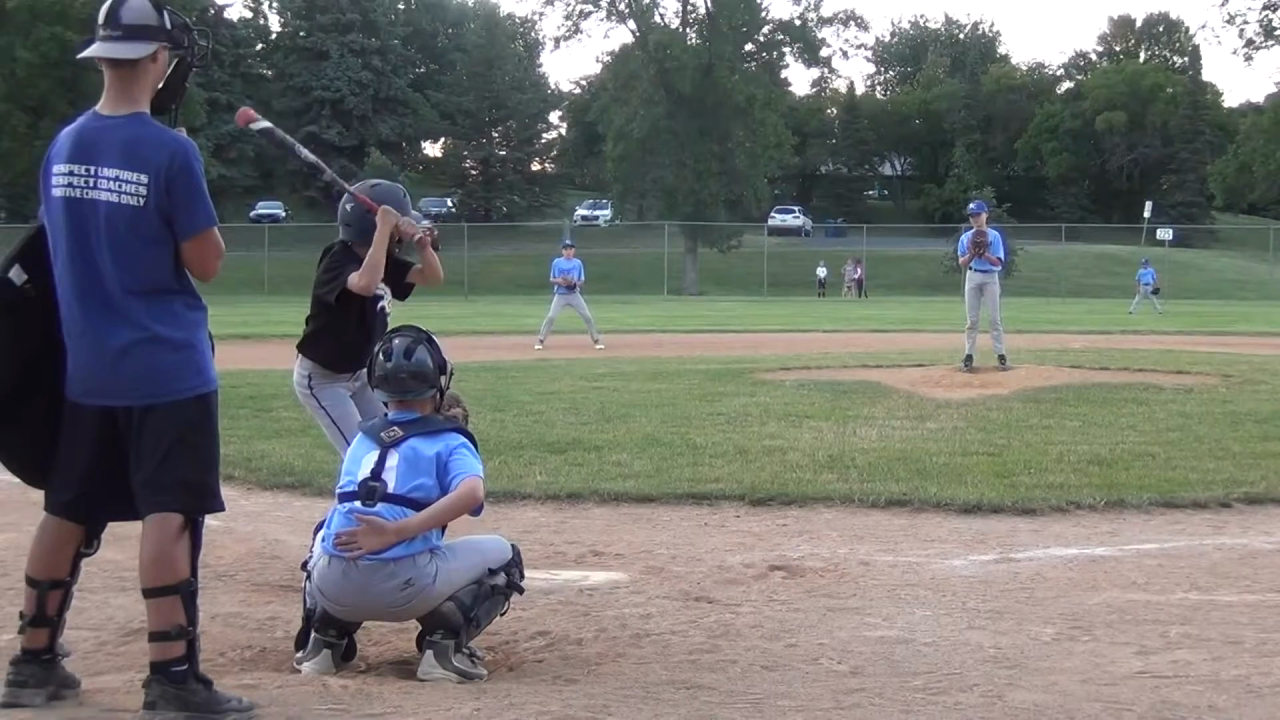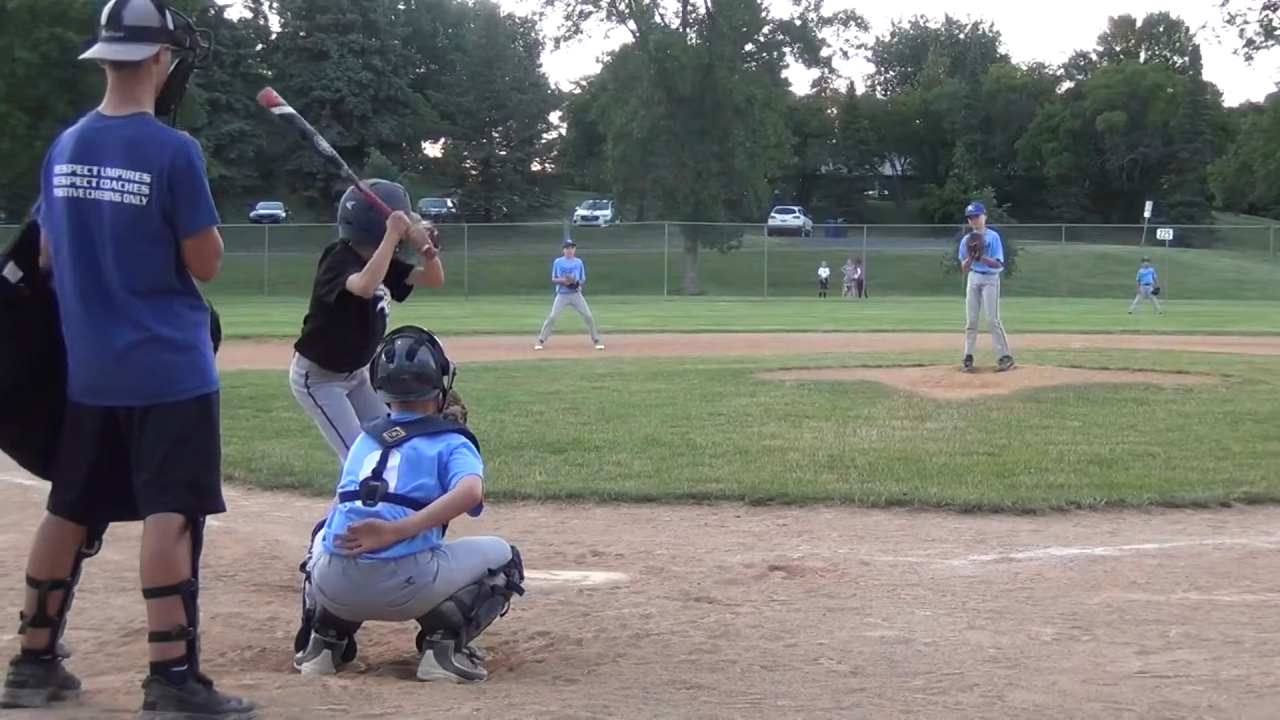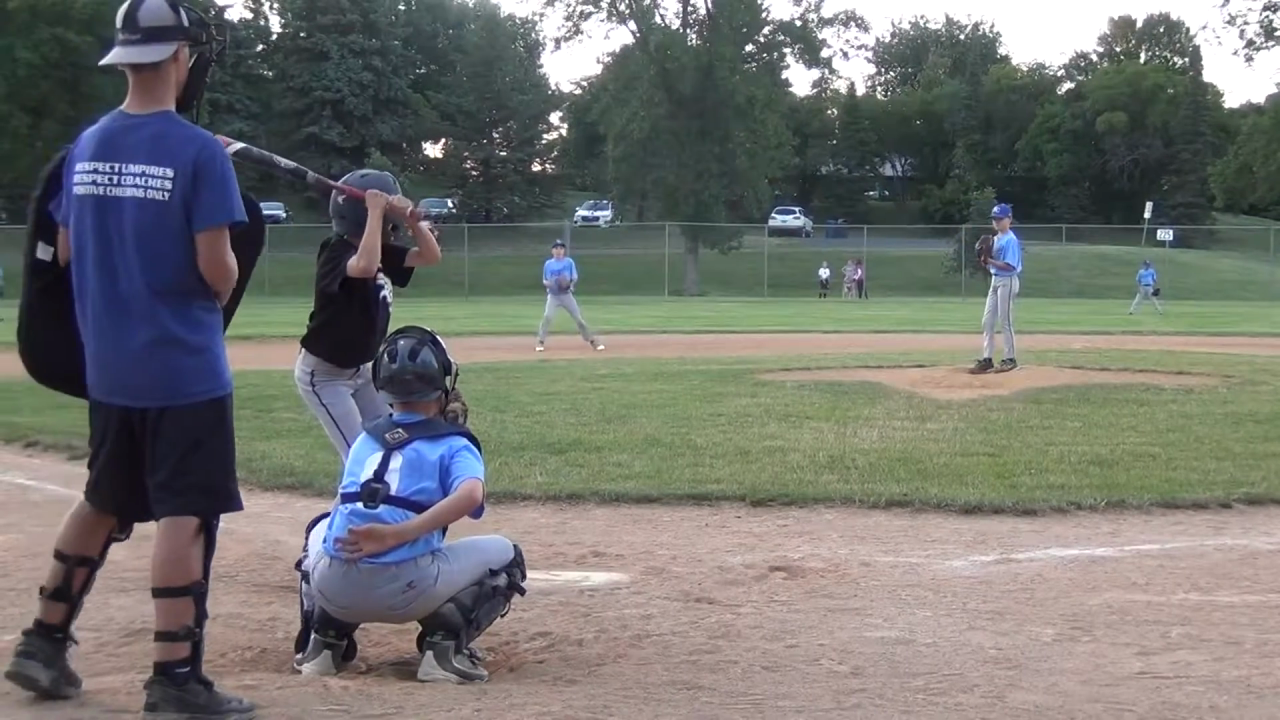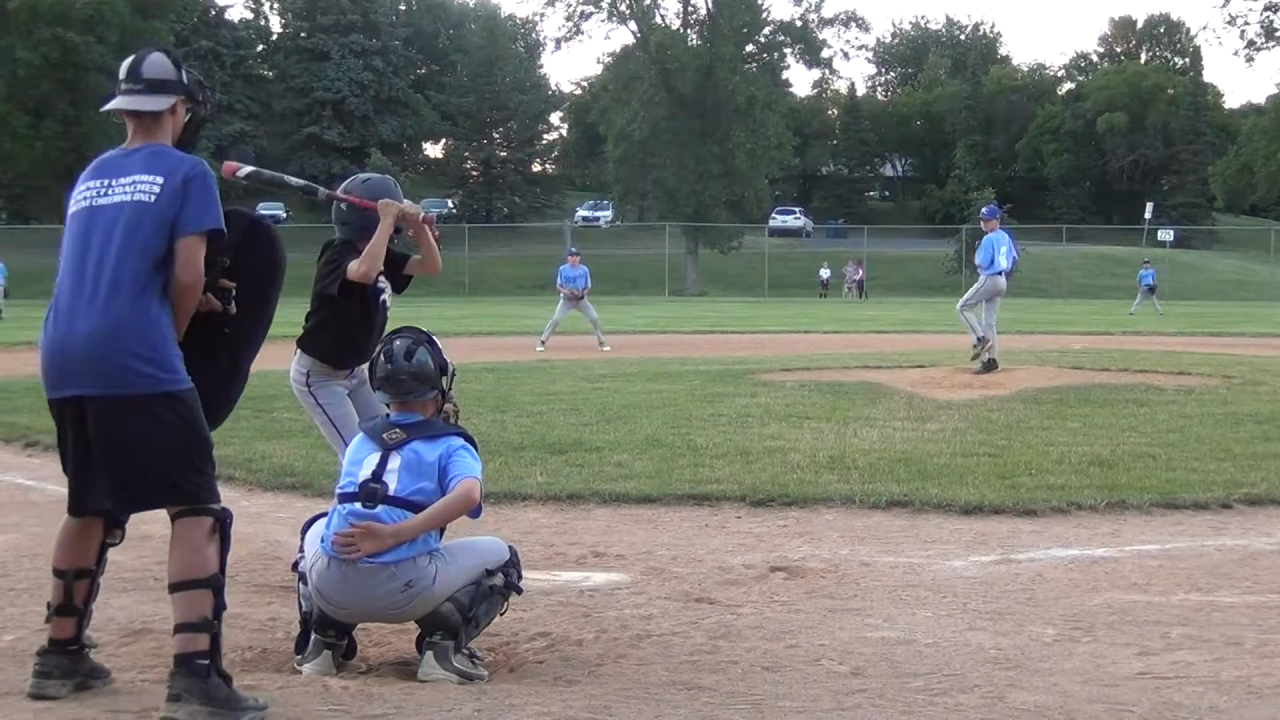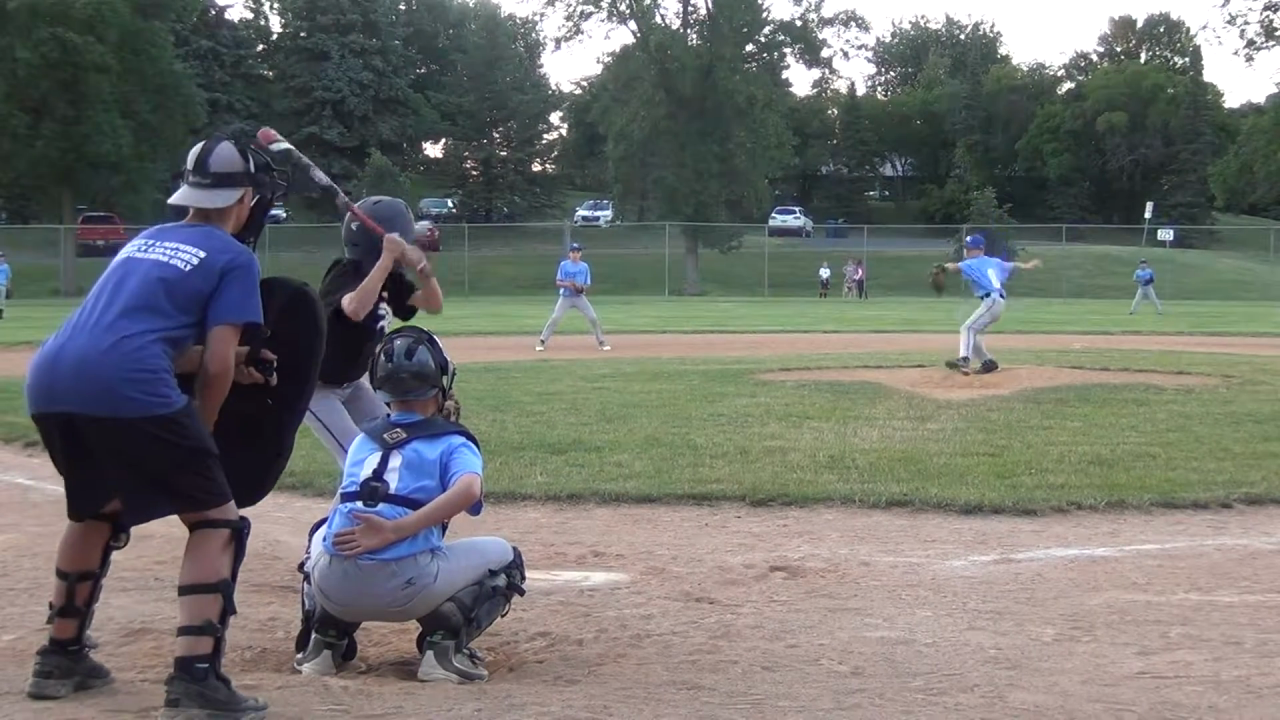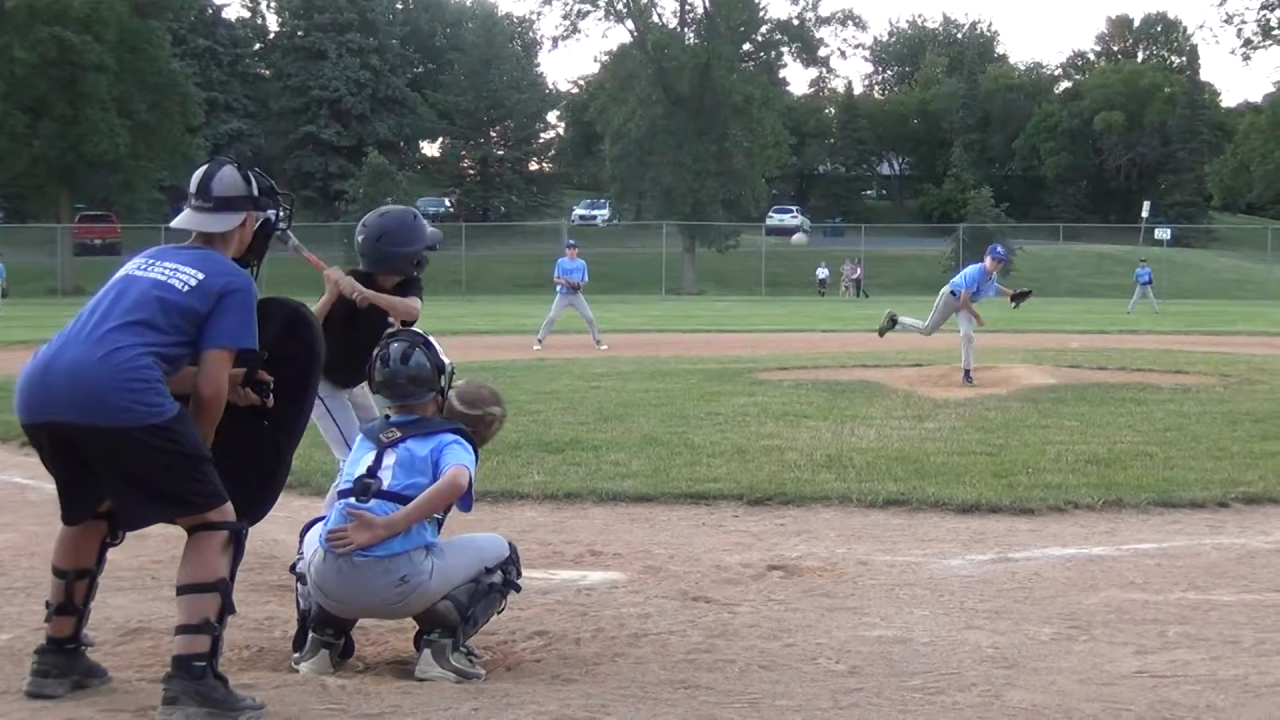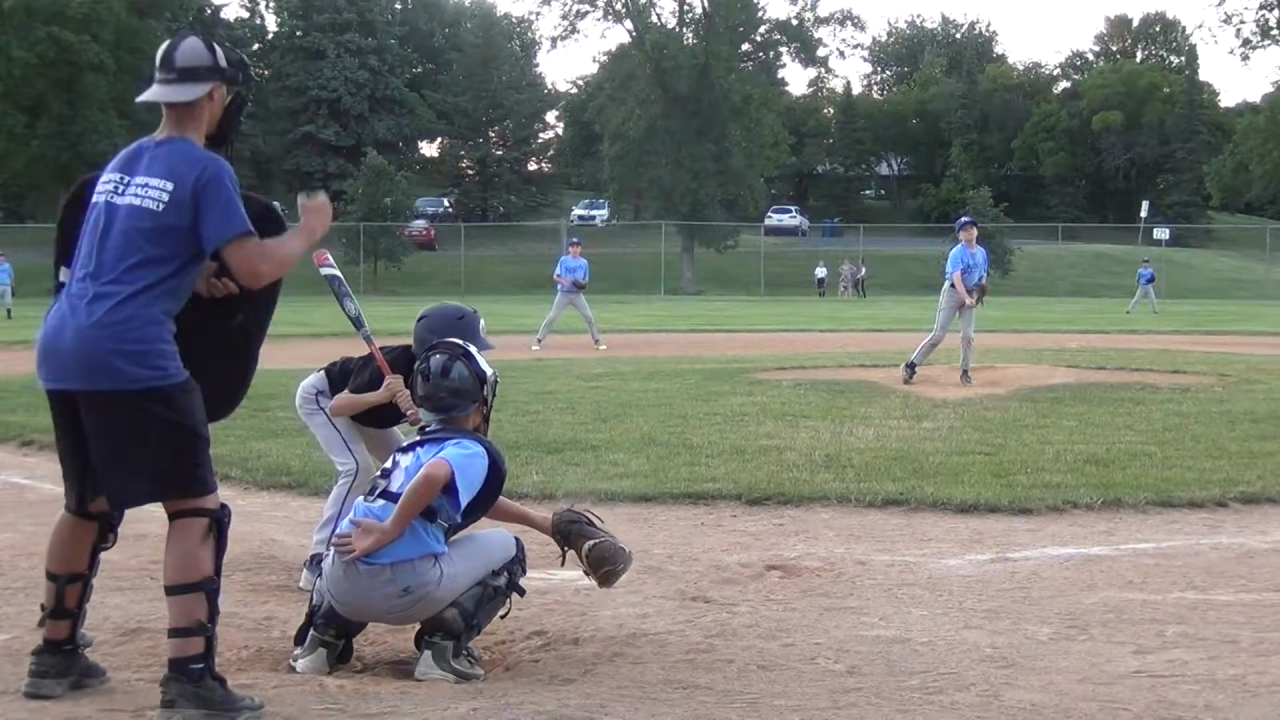
dt=0.7s
person 1, frame 1
left shoulder: (62, 146)
right shoulder: (170, 151)
right elbow: (207, 264)
left hip: (86, 368)
right hip: (167, 368)
left knee: (68, 512)
right knee: (170, 515)
person 1, frame 2
left shoulder: (64, 146)
right shoulder: (173, 151)
right elbow: (206, 265)
left hip: (88, 368)
right hip: (168, 367)
left knee: (70, 512)
right knee: (170, 515)
person 1, frame 3
left shoulder: (85, 145)
right shoulder: (199, 150)
left elbow: (66, 252)
right elbow: (217, 270)
right wrist: (222, 287)
left hip: (109, 365)
right hip: (184, 367)
left knee: (105, 502)
right knee: (185, 516)
person 1, frame 4
left shoulder: (89, 176)
right shoulder: (187, 171)
right elbow: (189, 275)
left wrist: (171, 306)
right wrist: (170, 334)
left hip: (63, 360)
right hip: (137, 362)
left knee: (91, 507)
right knee: (197, 510)
left ankle: (60, 655)
person 1, frame 5
left shoulder: (144, 240)
right shoulder: (233, 257)
right elbow: (217, 365)
left wrist: (221, 358)
right wrist: (198, 433)
left hip: (49, 382)
right hip: (126, 388)
left knee: (98, 509)
right knee: (217, 521)
left ankle: (61, 657)
person 1, frame 6
left shoulder: (146, 259)
right shoulder: (232, 280)
right elbow: (209, 388)
left wrist: (222, 382)
right wrist: (193, 453)
left hip: (38, 391)
right hip: (118, 399)
left knee: (93, 510)
right knee: (215, 523)
left ankle: (58, 655)
person 1, frame 7
left shoulder: (121, 161)
right shoulder: (203, 169)
right elbow: (254, 271)
right wrist: (310, 230)
left hip: (61, 347)
right hip: (131, 359)
left knee: (88, 505)
right knee: (195, 510)
left ankle: (56, 654)
person 2, frame 1
left shoulder: (362, 438)
right shoulder: (449, 440)
right elbow: (471, 493)
right wrist: (396, 532)
left hip: (333, 587)
right hip: (405, 586)
right knee: (504, 555)
left ankle: (324, 639)
right ankle: (445, 644)
person 2, frame 2
left shoulder: (365, 438)
right shoulder: (451, 441)
right elbow: (470, 492)
right wrist: (395, 531)
left hip: (335, 586)
right hip: (405, 585)
left knee: (326, 534)
right knee: (503, 557)
left ankle: (324, 640)
right ankle: (444, 645)
person 2, frame 3
left shoulder: (365, 439)
right shoulder: (454, 444)
right elbow: (470, 495)
right wrist: (396, 536)
left hip: (334, 588)
right hip: (406, 590)
left knee: (323, 527)
right knee: (505, 555)
left ankle: (323, 640)
right ankle: (445, 646)
person 2, frame 4
left shoulder: (361, 439)
right shoulder: (451, 444)
right elbow: (468, 494)
right wrist: (393, 536)
left hip: (331, 588)
right hip: (404, 590)
left knee: (318, 528)
right knee: (501, 557)
left ankle: (323, 642)
right ankle: (443, 646)
person 2, frame 5
left shoulder: (363, 440)
right shoulder: (453, 442)
right elbow: (468, 490)
right wrist: (394, 531)
left hip: (333, 587)
right hip: (406, 587)
left knee: (324, 532)
right knee: (504, 558)
left ankle: (324, 641)
right ankle: (444, 646)
person 2, frame 6
left shoulder: (366, 438)
right shoulder: (449, 439)
right elbow: (456, 481)
right wrist: (387, 527)
left hip: (330, 584)
right hip: (400, 584)
left knee: (316, 533)
right knee: (500, 553)
left ankle: (322, 641)
right ankle: (442, 645)
person 2, frame 7
left shoulder: (414, 446)
right shoulder: (475, 452)
right elbow: (435, 475)
left wrist: (545, 522)
right wrist: (385, 534)
left hip: (343, 584)
right hip: (408, 590)
right knee: (505, 548)
left ankle: (320, 642)
right ankle: (441, 647)
person 3, frame 1
left shoulder: (385, 261)
right shoulder: (339, 260)
left elbow: (434, 277)
right elbow: (366, 285)
left wrist: (419, 239)
right wrist: (383, 229)
left hip: (357, 374)
right hip: (320, 378)
person 3, frame 2
left shoulder: (383, 262)
right shoulder: (341, 260)
left elbow: (434, 279)
right elbow: (366, 287)
left wrist: (426, 246)
right wrist: (393, 235)
left hip: (353, 373)
right hip: (317, 376)
person 3, frame 3
left shoulder: (383, 251)
right shoulder: (337, 253)
left elbow: (431, 256)
right elbow: (365, 267)
left wrist: (411, 217)
right wrist: (377, 212)
left hip: (358, 370)
right hip: (323, 374)
person 3, frame 4
left shoulder: (382, 255)
right shoulder: (340, 255)
left elbow: (432, 266)
right elbow: (366, 272)
left wrist: (419, 225)
right wrist: (388, 220)
left hip: (353, 371)
right hip: (317, 375)
person 3, frame 5
left shoulder: (393, 280)
right shoulder: (345, 274)
left elbow: (434, 304)
right elbow: (356, 310)
left wrist: (423, 269)
right wrist: (386, 259)
left hip: (352, 383)
right hip: (314, 387)
person 3, frame 6
left shoulder: (407, 285)
right shoulder: (350, 286)
left elbow: (412, 311)
left wrist: (367, 294)
right wrist: (331, 294)
left hip: (351, 383)
right hip: (320, 380)
person 3, frame 7
right shoulder: (397, 365)
right elbow: (338, 406)
left wrist: (418, 415)
right wrist: (383, 397)
left hip: (367, 404)
right hip: (321, 395)
right knee: (357, 467)
right ankle: (319, 561)
